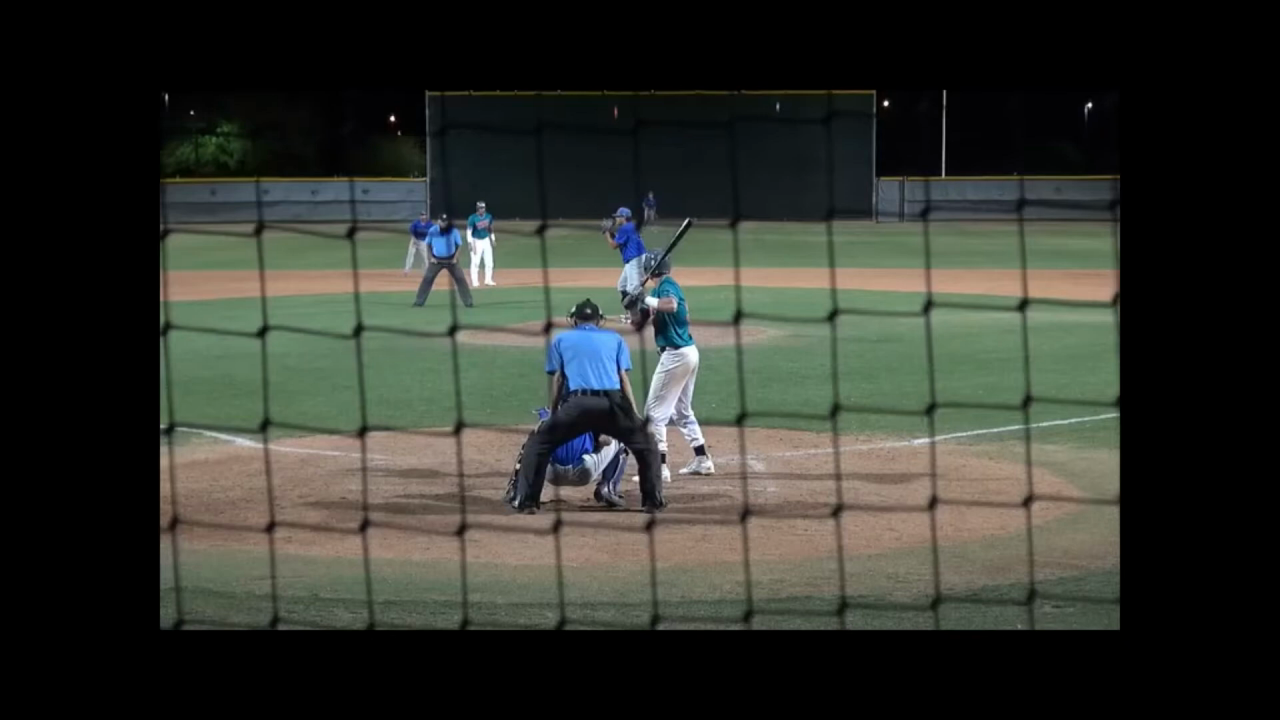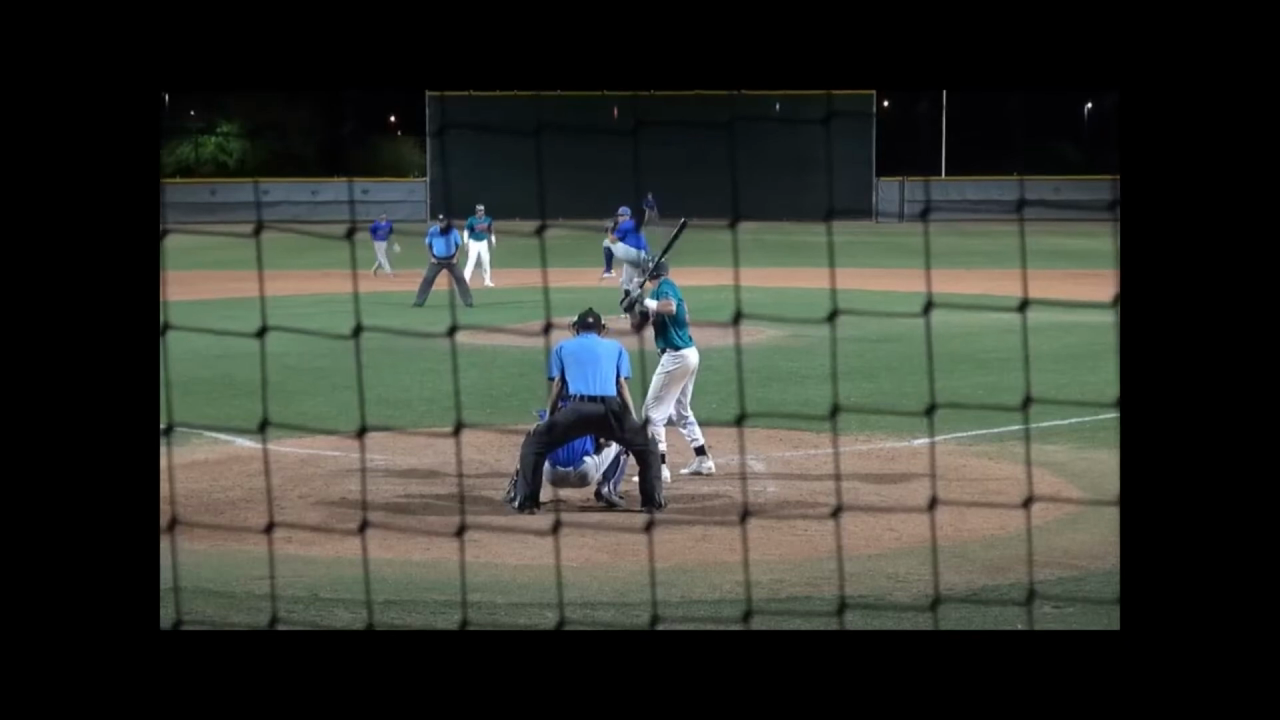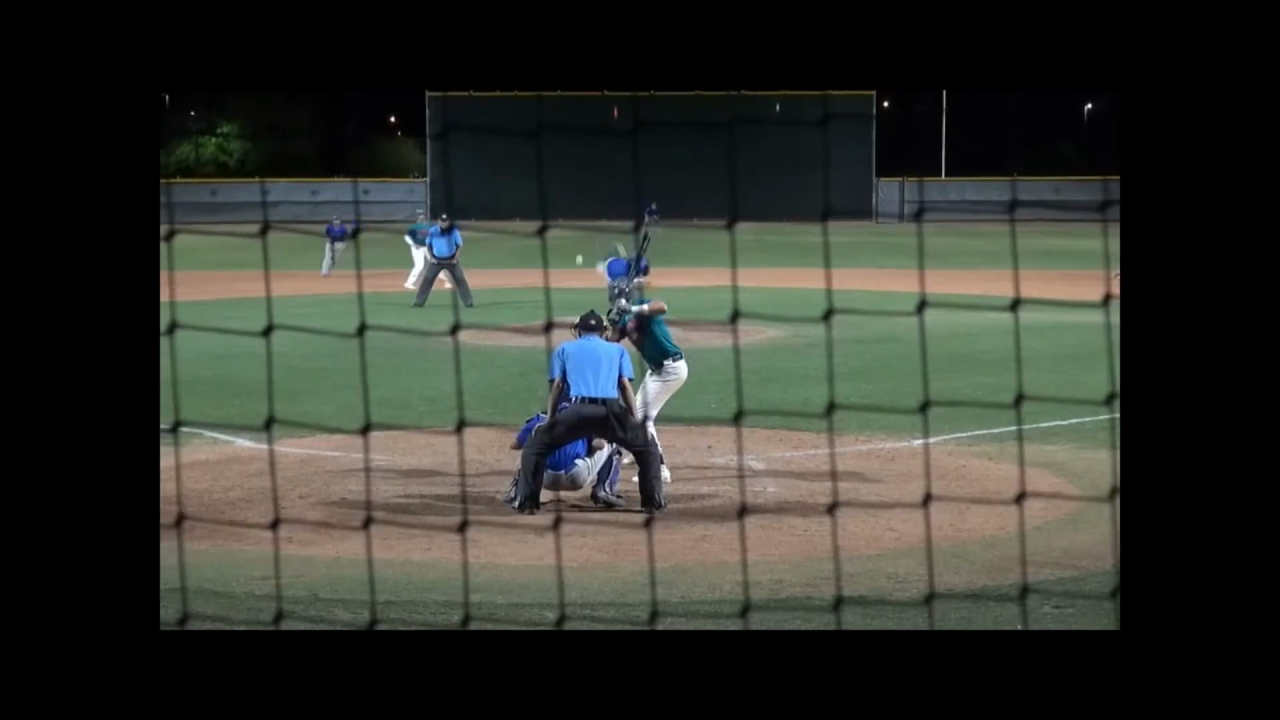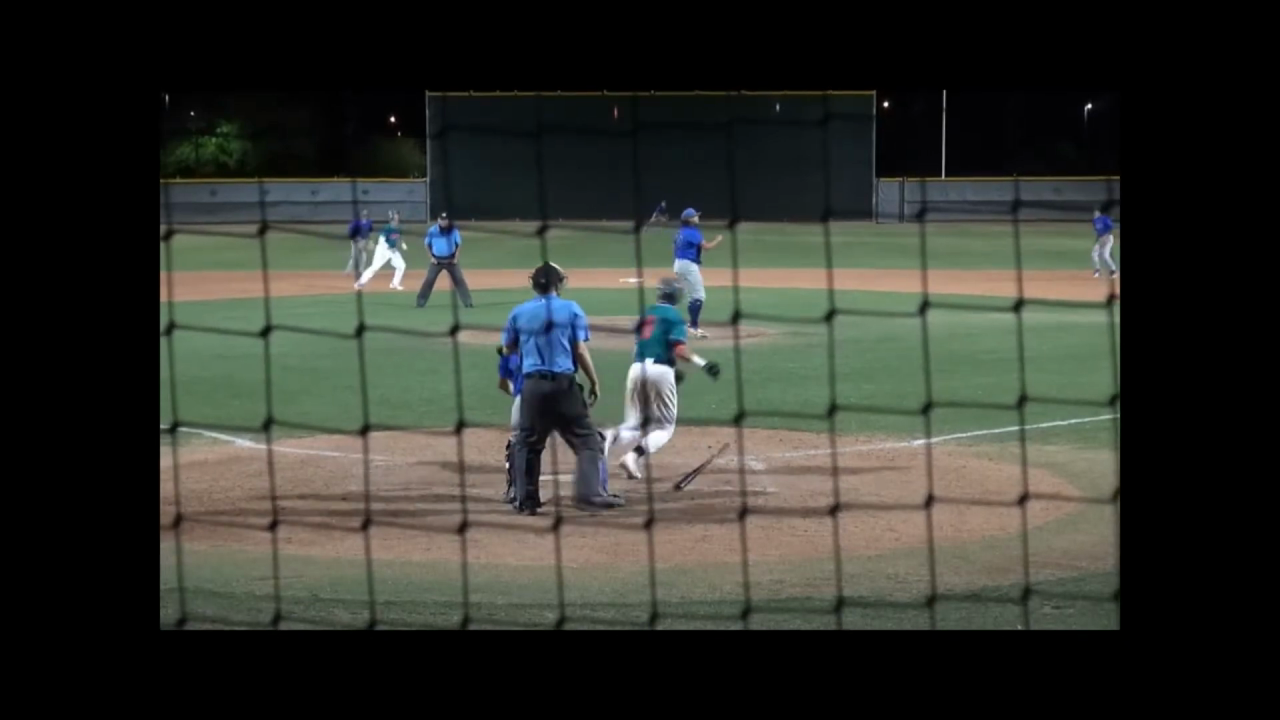
dt=1s
person 1, frame 1
left shoulder: (561, 340)
right shoulder: (615, 339)
left elbow: (557, 379)
right elbow: (623, 378)
left wrist: (551, 414)
right wrist: (635, 415)
left hip: (578, 404)
right hip: (611, 403)
left knee: (538, 443)
right knee: (645, 445)
left ankle: (525, 500)
right ankle: (653, 500)
person 1, frame 2
left shoulder: (562, 347)
right shoulder: (616, 347)
left elbow: (557, 385)
right elbow: (622, 385)
left wrist: (548, 419)
right wrist: (635, 421)
left hip: (576, 409)
right hip: (609, 409)
left knee: (534, 444)
right knee: (646, 446)
left ankle: (525, 501)
right ankle: (653, 501)
person 1, frame 3
left shoulder: (564, 348)
right shoulder: (618, 349)
left elbow: (557, 385)
right elbow: (625, 385)
left wrist: (549, 419)
right wrist: (636, 420)
left hip: (578, 410)
right hip: (610, 411)
left knee: (535, 446)
right knee: (646, 446)
left ankle: (525, 501)
right ankle: (653, 501)
person 1, frame 4
left shoulder: (519, 313)
right shoulder: (571, 309)
left elbow: (508, 348)
right elbow: (581, 351)
right wrist: (594, 382)
left hip: (533, 385)
right hip: (564, 384)
left knee: (527, 444)
right knee: (586, 440)
left ankle: (525, 500)
right ankle: (589, 493)
person 2, frame 1
left shoulder: (667, 285)
right shoulder: (660, 289)
left elbow: (671, 306)
right elbow: (638, 325)
left wrist: (645, 299)
right wrist: (635, 303)
left hip: (676, 355)
right hip: (687, 352)
left knee: (655, 411)
right knee: (681, 410)
left ankle: (659, 467)
right ankle: (702, 460)
person 2, frame 2
left shoulder: (665, 286)
right shoulder: (660, 289)
left elbow: (670, 308)
right elbow: (637, 326)
left wrist: (644, 300)
right wrist: (633, 305)
left hip: (676, 356)
right hip: (688, 354)
left knee: (653, 411)
right knee: (680, 410)
left ankle: (659, 468)
right ankle: (703, 460)
person 2, frame 3
left shoulder: (640, 305)
right shoulder: (625, 318)
left elbow: (662, 307)
right elbow: (611, 341)
left wrist: (632, 309)
left hip: (670, 368)
right hip: (659, 368)
left knee: (641, 416)
right knee: (641, 412)
left ankle: (659, 469)
person 2, frame 4
left shoulder: (647, 313)
right shoulder: (675, 317)
right elbow: (679, 350)
right wrist: (703, 364)
left hip: (637, 369)
right hip: (660, 371)
left knee: (634, 424)
right knee: (664, 426)
left ankle: (612, 437)
right ankle: (633, 457)
